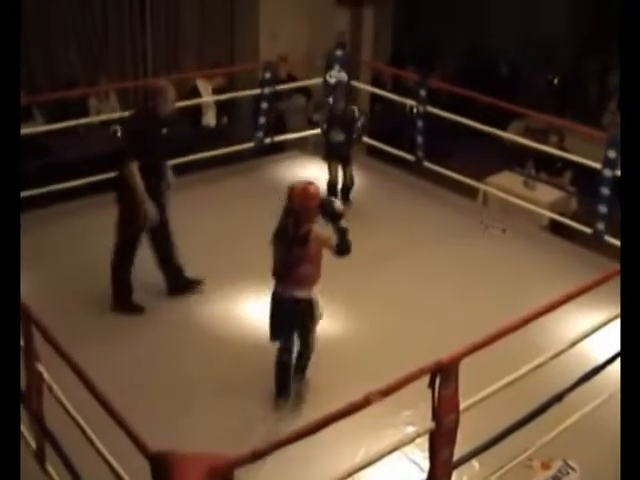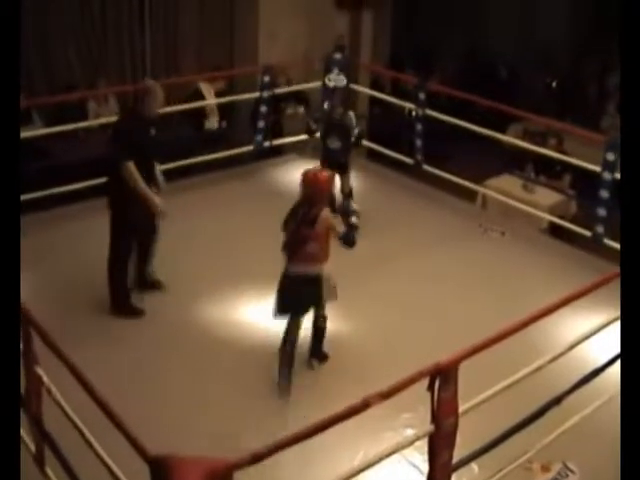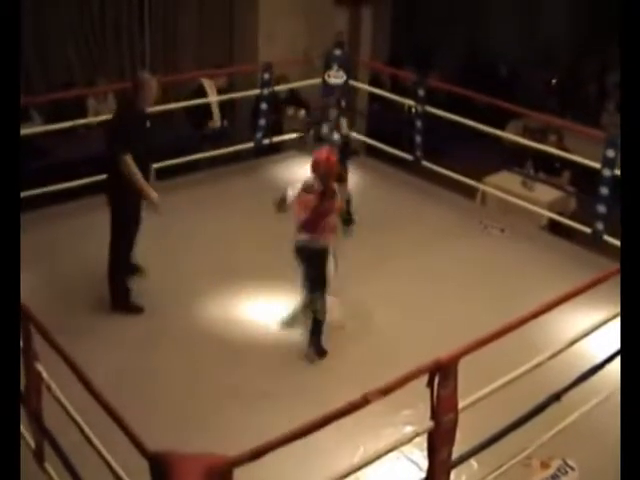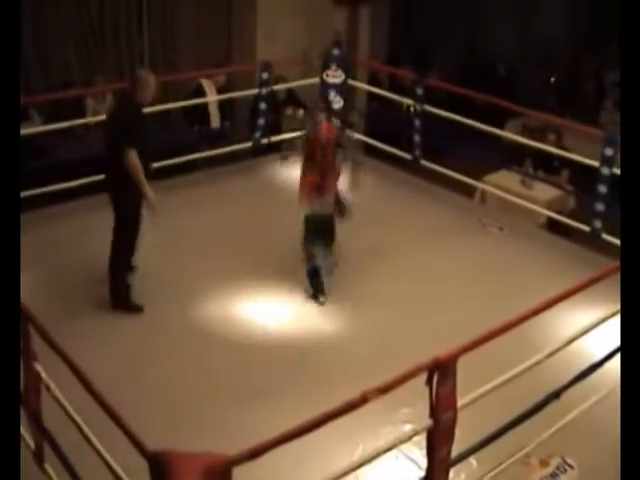
dt=0.2s
person 1, frame 1
left shoulder: (159, 119)
right shoulder: (137, 125)
right elbow: (131, 167)
left wrist: (166, 174)
right wrist: (145, 202)
left hip: (154, 188)
right hip: (134, 194)
left knee: (162, 236)
right knee: (127, 244)
left ankle: (177, 281)
right ankle: (121, 298)
person 1, frame 2
left shoulder: (146, 120)
right shoulder: (126, 127)
right elbow: (127, 168)
left wrist: (156, 174)
right wrist: (151, 197)
left hip: (141, 190)
right hip: (124, 193)
left knee: (147, 232)
right knee: (122, 246)
left ankle: (142, 278)
right ankle: (120, 301)
person 1, frame 3
left shoulder: (139, 113)
right shoulder: (124, 120)
right elbow: (125, 161)
left wrist: (145, 184)
right wrist: (147, 189)
left hip: (134, 184)
right hip: (123, 187)
left knee: (131, 228)
right knee: (122, 238)
left ankle: (125, 265)
right ankle: (120, 298)
person 1, frame 4
left shoulder: (129, 107)
right shoulder: (126, 115)
right elbow: (130, 155)
left wrist: (141, 183)
right wrist: (145, 187)
left hip: (125, 180)
right hip: (125, 182)
left knee: (127, 229)
right knee: (126, 234)
left ankle: (122, 265)
right ankle: (120, 296)
person 2, frame 1
left shoulder: (283, 229)
right shoulder: (316, 234)
right elbow: (343, 249)
left wrist: (286, 215)
right wrist: (338, 221)
left hip: (280, 295)
right hip: (303, 298)
left knee: (284, 344)
right knee: (307, 340)
left ankle: (281, 393)
right ankle: (299, 375)
person 2, frame 2
left shoulder: (295, 211)
right shoulder: (325, 217)
left elbow: (287, 231)
right elbow: (349, 241)
right wrist: (352, 221)
left hip: (291, 274)
right hip: (314, 275)
left knee: (294, 321)
right knee: (320, 312)
left ankle: (285, 371)
right ankle: (315, 355)
person 2, frame 3
left shoulder: (304, 187)
right shoulder: (334, 193)
left elbow: (281, 204)
right elbow: (338, 218)
left hip: (302, 243)
right hip: (321, 248)
left knee: (311, 285)
right knee: (319, 295)
right ankle: (315, 345)
person 2, frame 4
left shoulder: (310, 158)
right shoulder: (332, 159)
left hip: (312, 212)
right hip: (329, 209)
left knee: (311, 249)
left ankle: (318, 291)
